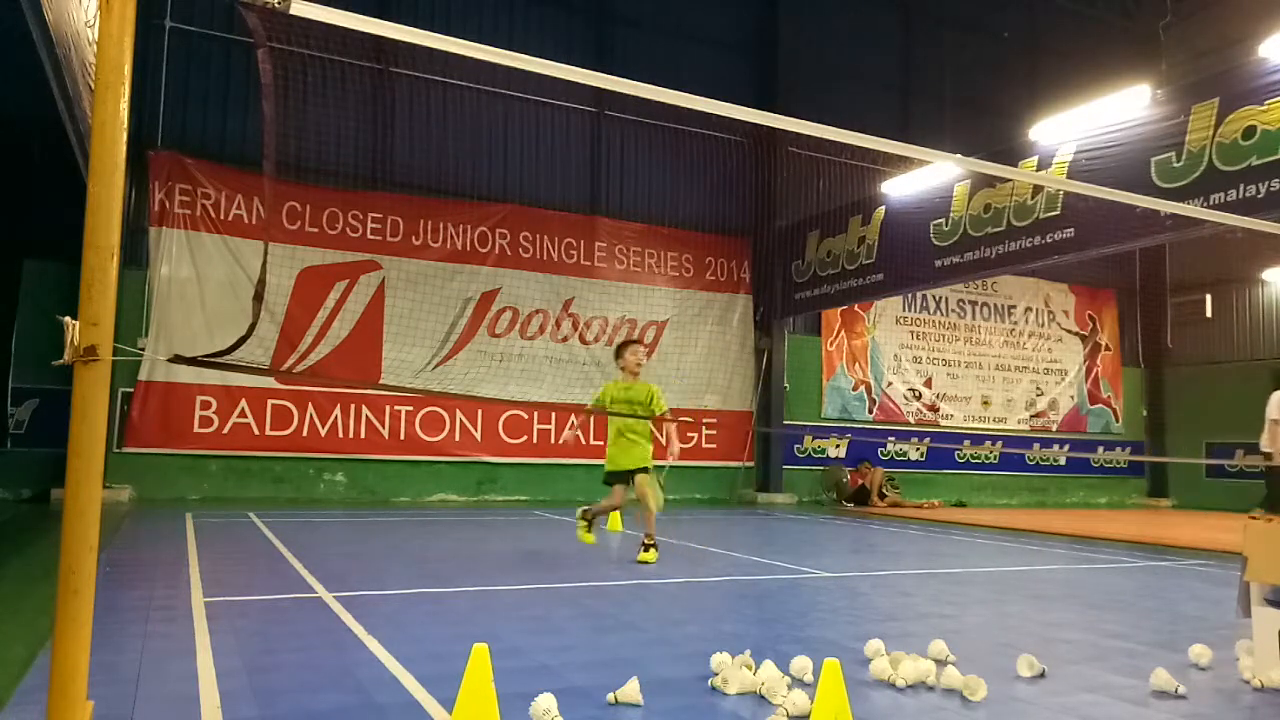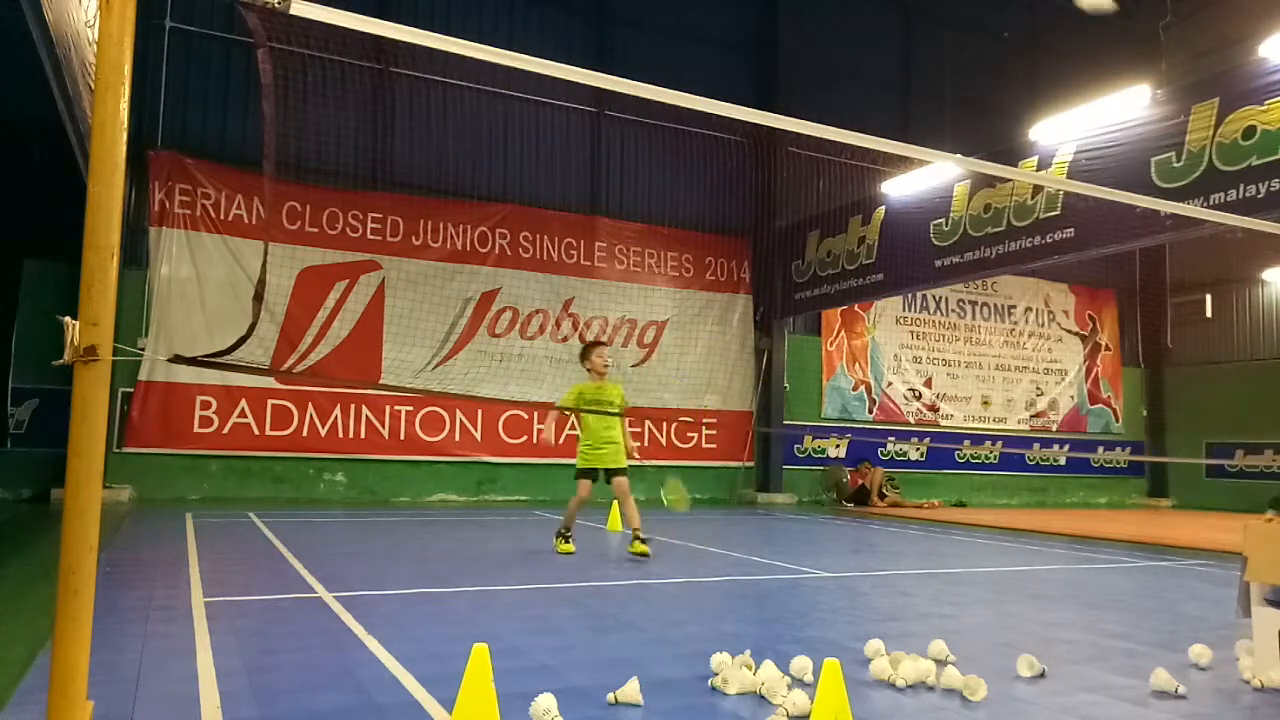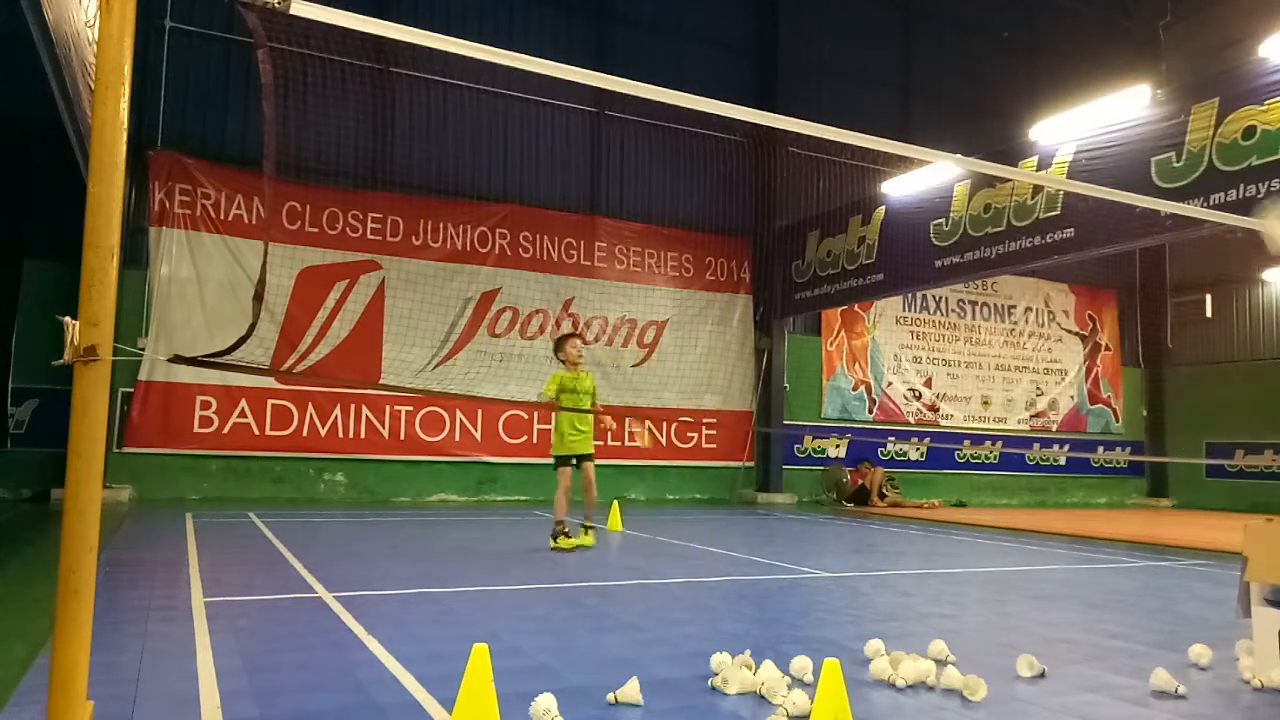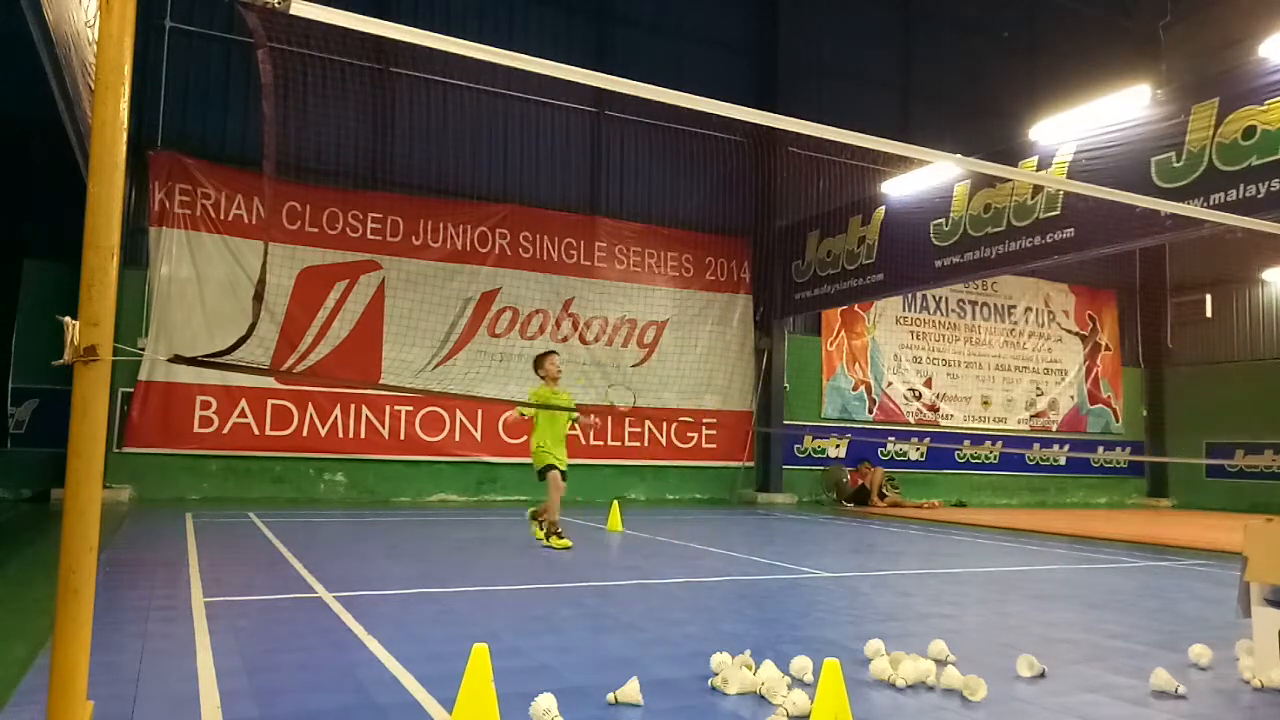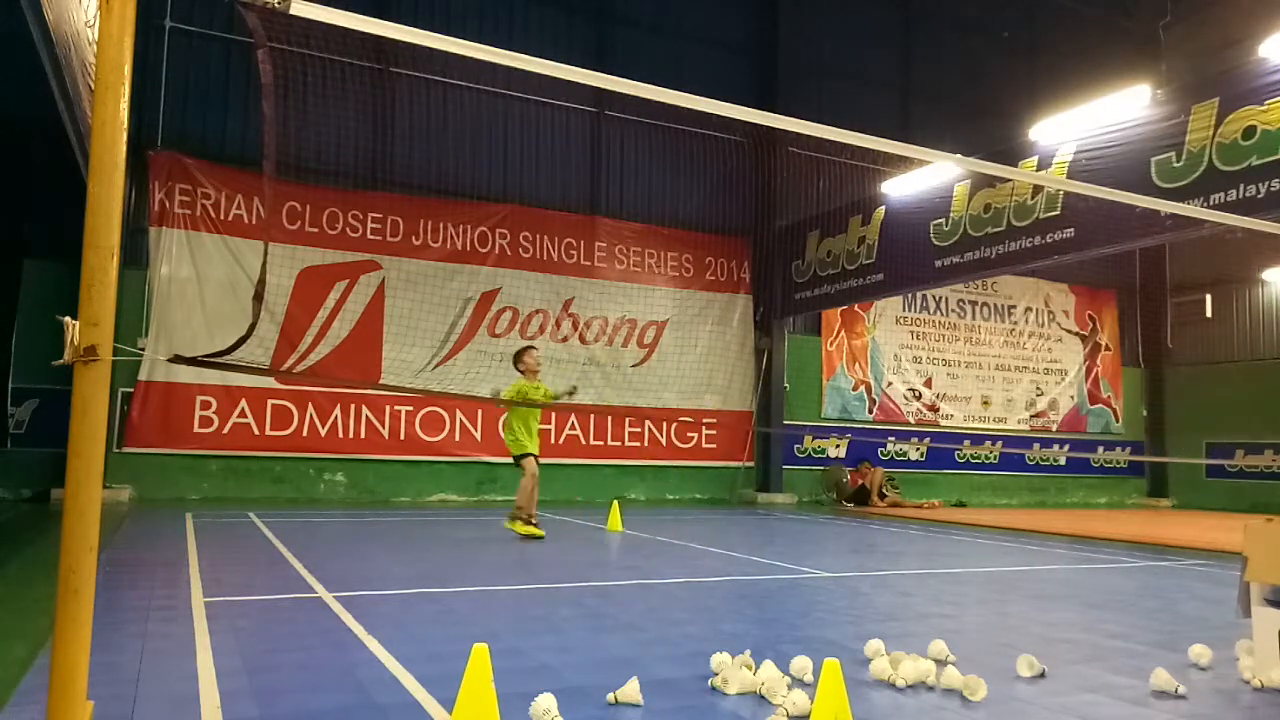
dt=0.2s
person 1, frame 1
left shoulder: (650, 390)
right shoulder: (610, 389)
left elbow: (666, 418)
right elbow: (591, 409)
left wrist: (673, 443)
right wrist: (573, 429)
left hip: (641, 453)
right hip: (617, 454)
left knee: (644, 493)
right knee: (617, 502)
left ankle: (650, 543)
right ankle: (589, 514)
person 1, frame 2
left shoulder: (617, 390)
right shoulder: (580, 389)
right elbow: (558, 411)
left wrist: (629, 441)
right wrist: (550, 428)
left hip: (614, 451)
right hip: (589, 451)
left knee: (623, 492)
right knee: (583, 495)
left ankle: (638, 538)
right ankle: (564, 534)
person 1, frame 3
left shoulder: (589, 379)
right shoulder: (558, 378)
right elbow: (546, 400)
left wrist: (605, 418)
right wrist: (545, 404)
left hip: (584, 439)
right hip: (563, 440)
left knee: (589, 481)
right knee: (566, 482)
left ankle: (588, 527)
right ankle: (560, 533)
person 1, frame 4
left shoulder: (567, 396)
right shoulder: (538, 394)
left elbow: (576, 419)
right elbow: (523, 413)
left wrist: (591, 421)
right wrist: (517, 415)
left hip: (560, 451)
right hip: (543, 449)
left knee: (558, 491)
right knee: (556, 485)
left ankle: (537, 514)
right ankle: (552, 533)
person 1, frame 5
left shoulder: (541, 387)
right shoulder: (519, 387)
left elbow: (553, 397)
right elbow: (505, 400)
left wrist: (567, 393)
right wrist: (499, 397)
left hip: (531, 440)
right hip: (518, 438)
left knee: (534, 482)
right knee: (531, 471)
left ankle: (529, 520)
right ankle: (517, 516)
